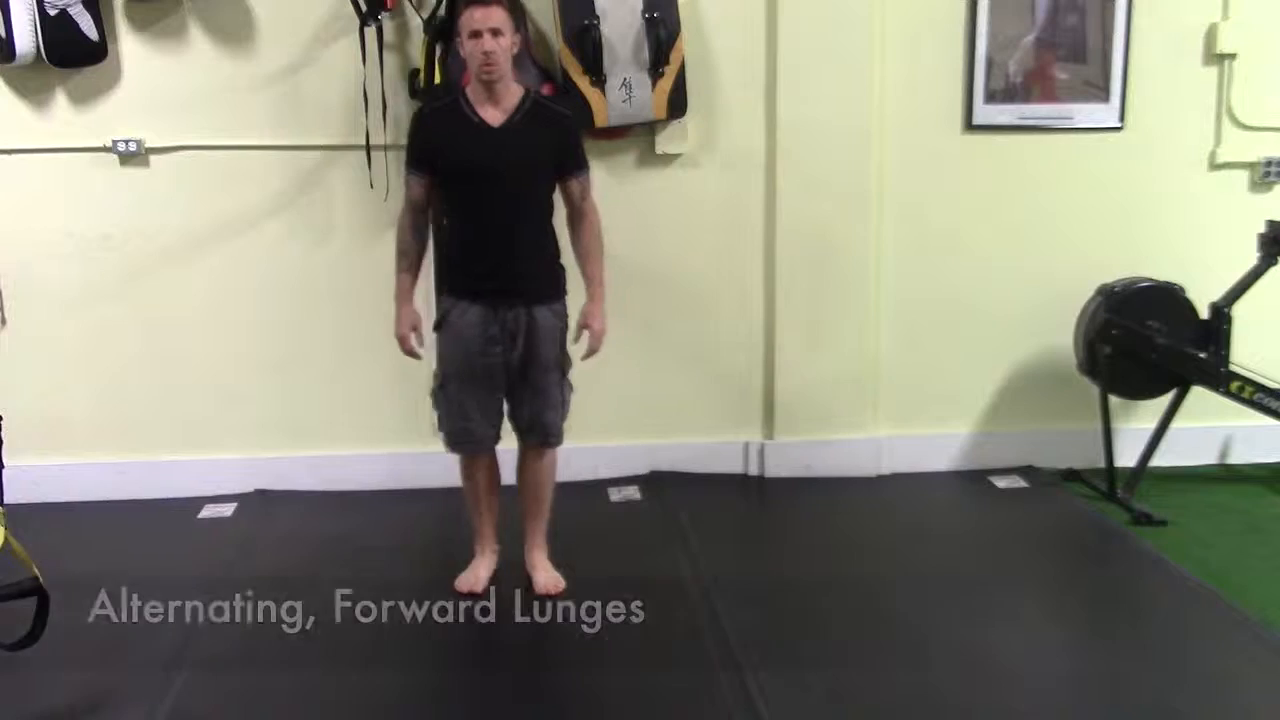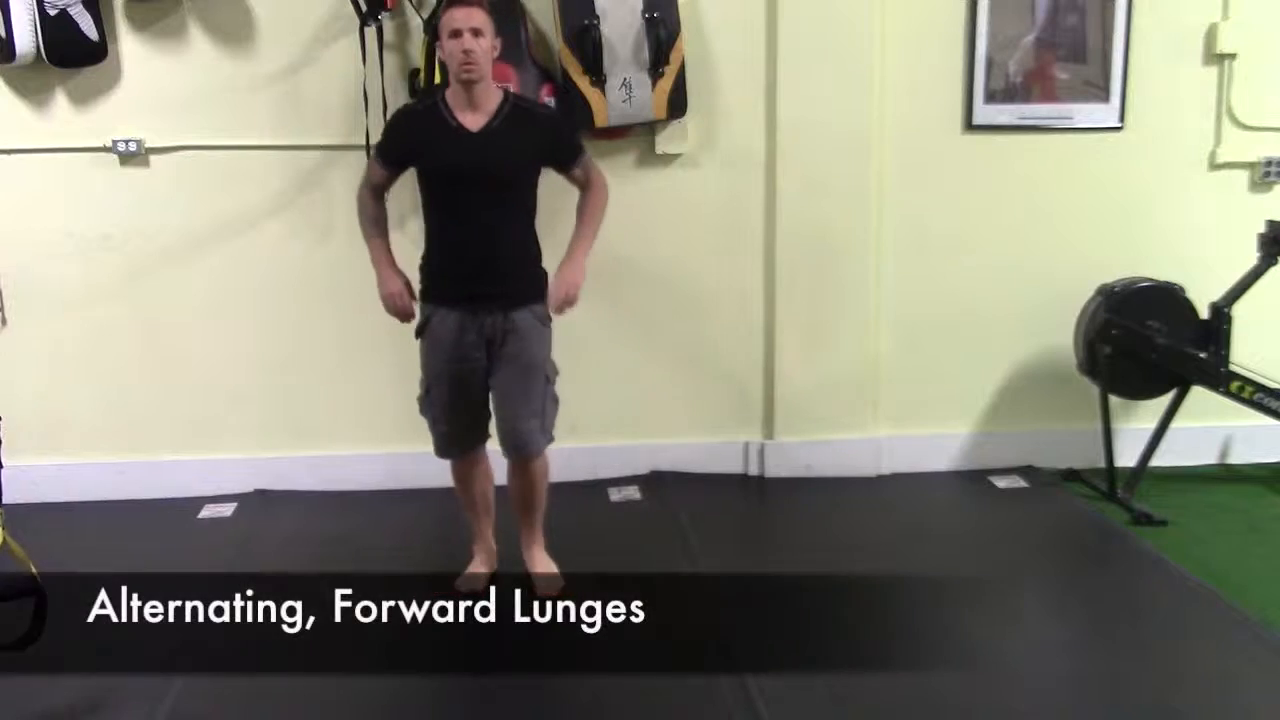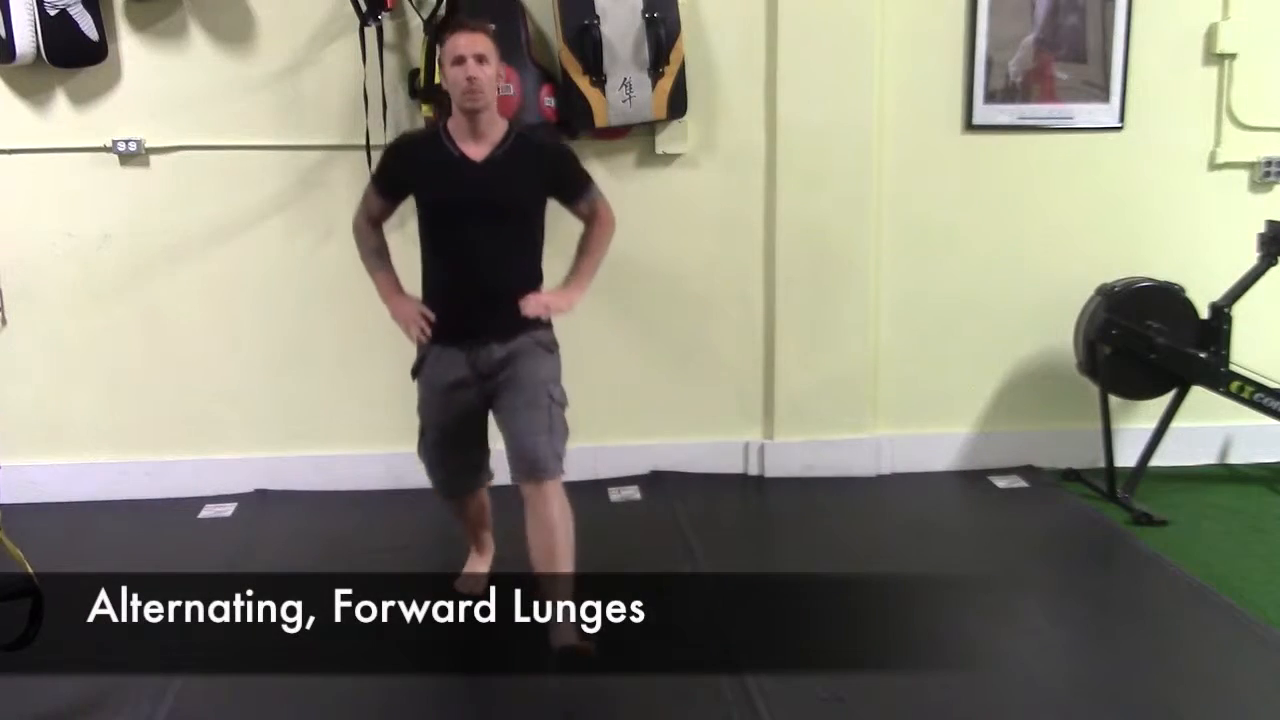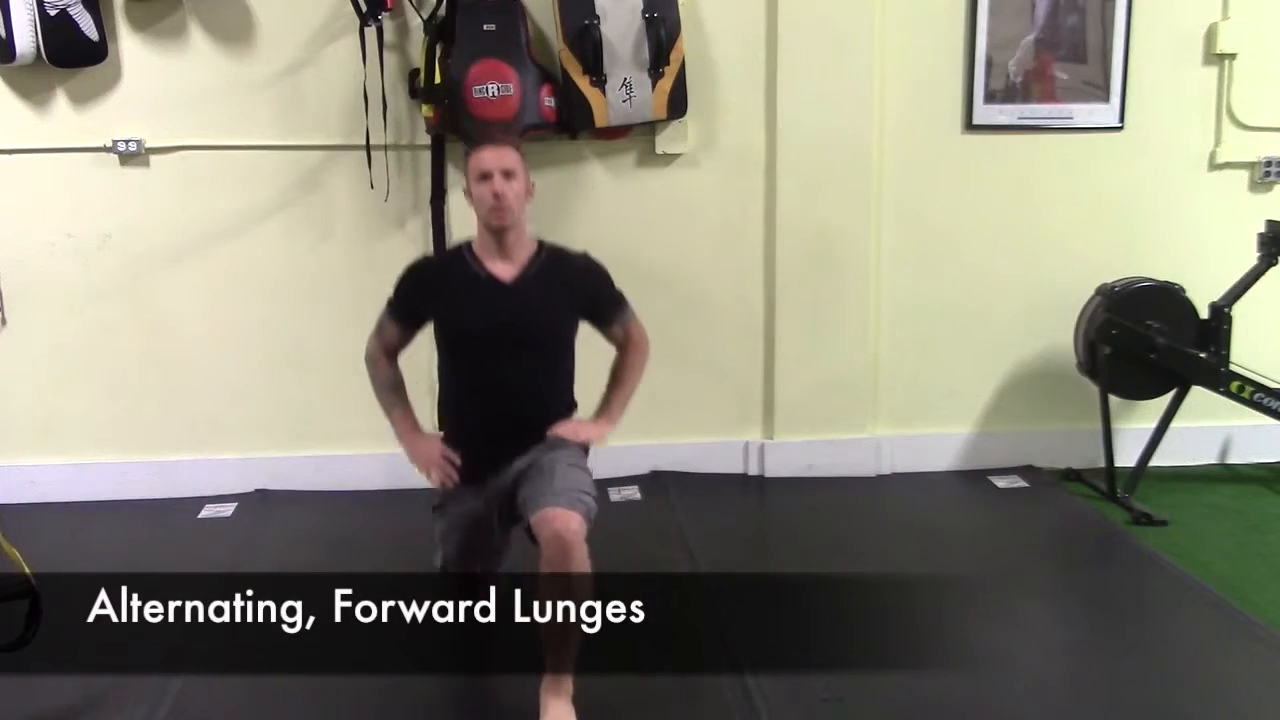
dt=0.4s
person 1, frame 1
left shoulder: (554, 122)
right shoulder: (434, 122)
left elbow: (581, 211)
right elbow: (414, 213)
left wrist: (595, 297)
right wrist: (403, 299)
left hip: (540, 302)
right hip: (465, 304)
left knee: (540, 433)
right knee: (470, 437)
left ankle: (536, 551)
right ankle: (484, 549)
person 1, frame 2
left shoulder: (537, 122)
right shoulder: (413, 124)
left elbow: (593, 183)
right elbow: (371, 190)
left wrist: (576, 261)
right wrist: (384, 268)
left hip: (522, 307)
right hip: (446, 310)
left knee: (526, 441)
right knee: (461, 442)
left ankle: (535, 547)
right ankle: (483, 549)
person 1, frame 3
left shoulder: (541, 153)
right shoulder: (413, 154)
left elbow: (601, 218)
right elbow: (366, 221)
left wrist: (570, 290)
right wrist: (394, 297)
left hip: (522, 341)
right hip: (446, 345)
left knee: (540, 475)
right knee: (456, 481)
left ankle: (561, 623)
right ankle: (481, 548)
person 1, frame 4
left shoulder: (574, 273)
right shoulder: (433, 277)
left elbow: (634, 340)
right elbow: (379, 352)
left wrist: (604, 419)
right wrist: (411, 436)
left hip: (546, 449)
right hip: (470, 466)
left knee: (562, 531)
right ankle: (479, 577)
